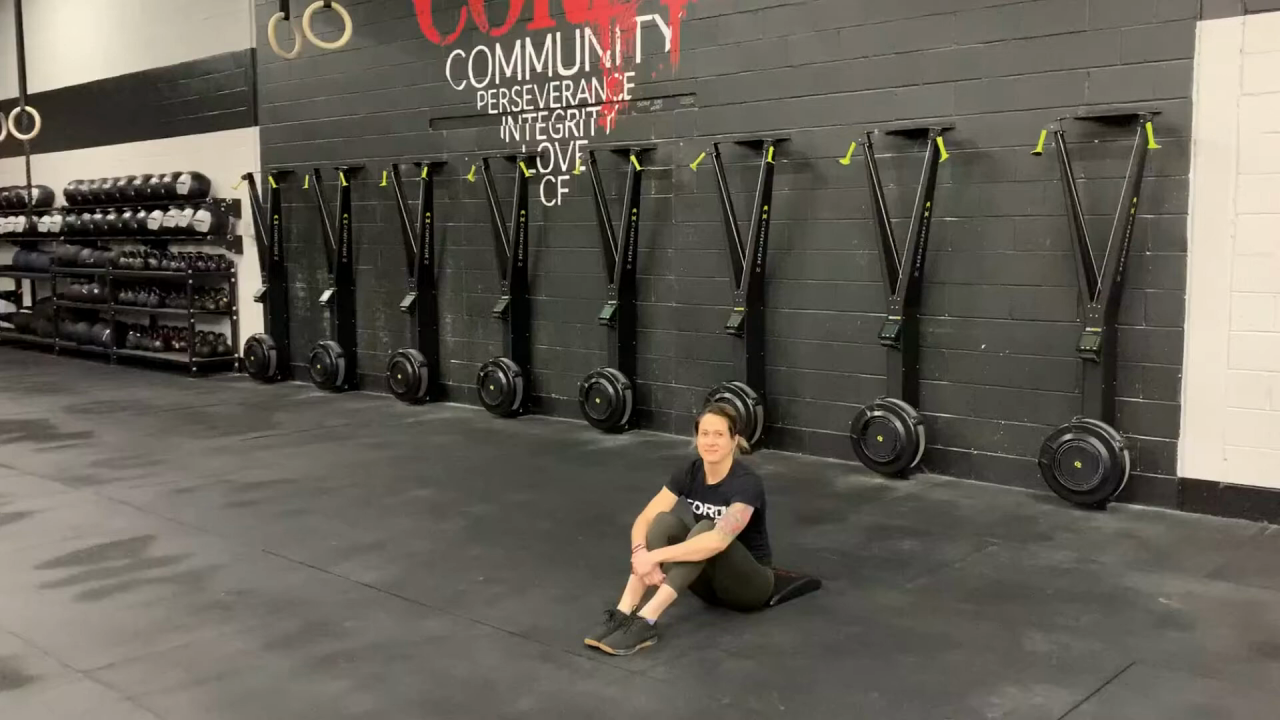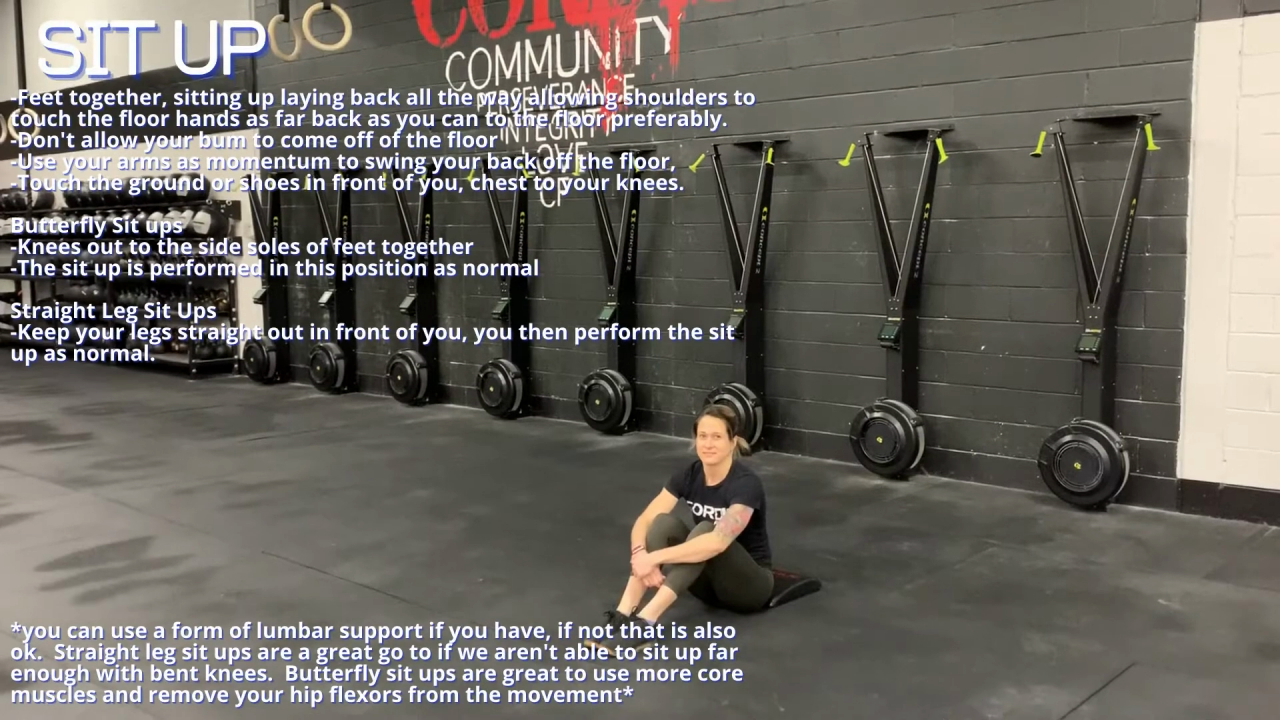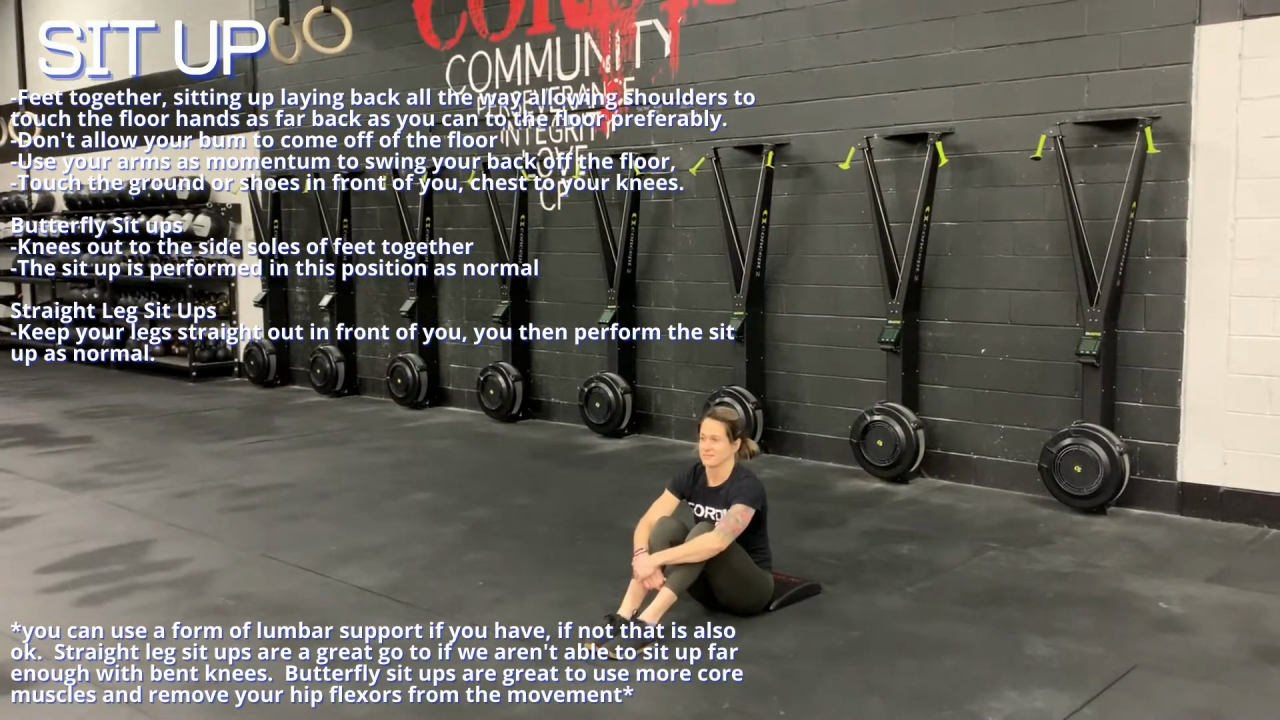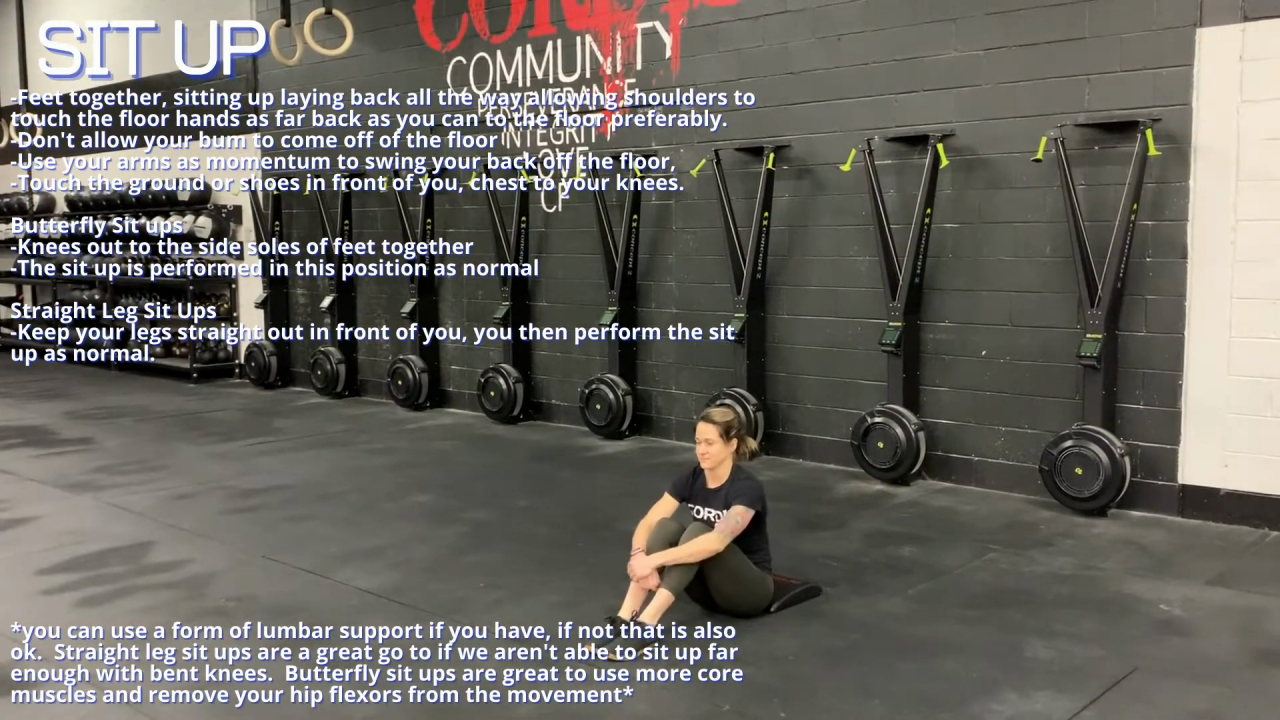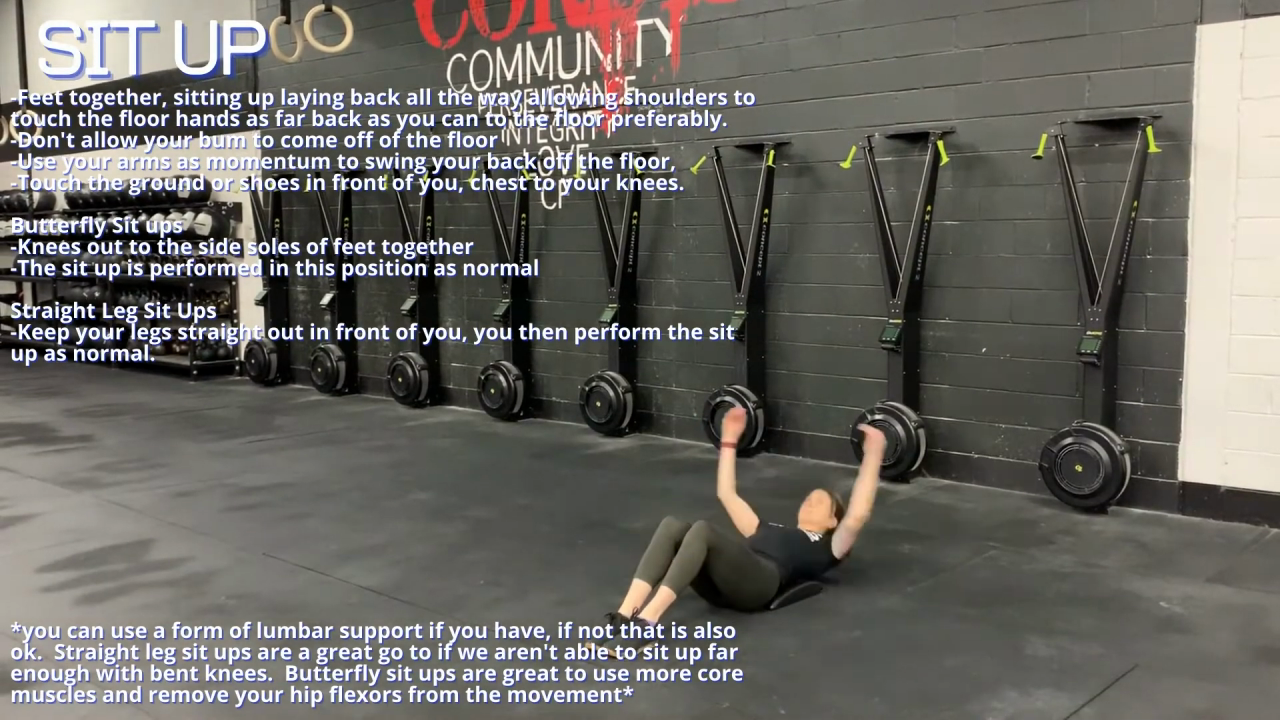
dt=1s
person 1, frame 1
left shoulder: (746, 482)
right shoulder: (689, 472)
left elbow: (718, 541)
right elbow: (644, 520)
left wrist: (655, 556)
right wrist: (641, 554)
left hip: (749, 581)
right hip: (708, 578)
left knee: (704, 530)
right knee: (665, 521)
left ankle: (645, 620)
right ankle: (623, 614)
person 1, frame 2
left shoulder: (746, 484)
right shoulder: (689, 475)
left elbow: (718, 542)
right elbow: (644, 521)
left wrist: (654, 558)
right wrist: (640, 555)
left hip: (749, 582)
right hip: (708, 578)
left knee: (705, 531)
right knee: (664, 523)
left ankle: (645, 622)
right ankle: (624, 616)
person 1, frame 3
left shoulder: (748, 487)
right shoulder: (691, 476)
left elbow: (718, 541)
right elbow: (647, 523)
left wrist: (656, 560)
right wrist: (642, 556)
left hip: (749, 586)
right hip: (708, 584)
left knee: (703, 532)
right knee: (667, 526)
left ankle: (646, 622)
right ankle: (624, 618)
person 1, frame 4
left shoulder: (747, 488)
right shoulder: (691, 479)
left elbow: (717, 541)
right elbow: (648, 523)
left wrist: (655, 560)
right wrist: (638, 555)
left hip: (749, 587)
right hip: (707, 585)
left knee: (698, 532)
right knee: (667, 526)
left ankle: (646, 624)
right ankle: (624, 619)
person 1, frame 5
left shoulder: (821, 551)
right shoulder: (769, 530)
left elbow: (857, 516)
right elbow: (727, 494)
left wrist: (873, 452)
right wrist: (728, 443)
left hip: (752, 586)
right hip: (716, 579)
left knee: (701, 530)
right knee: (672, 526)
left ankle: (645, 624)
right ankle: (623, 620)
